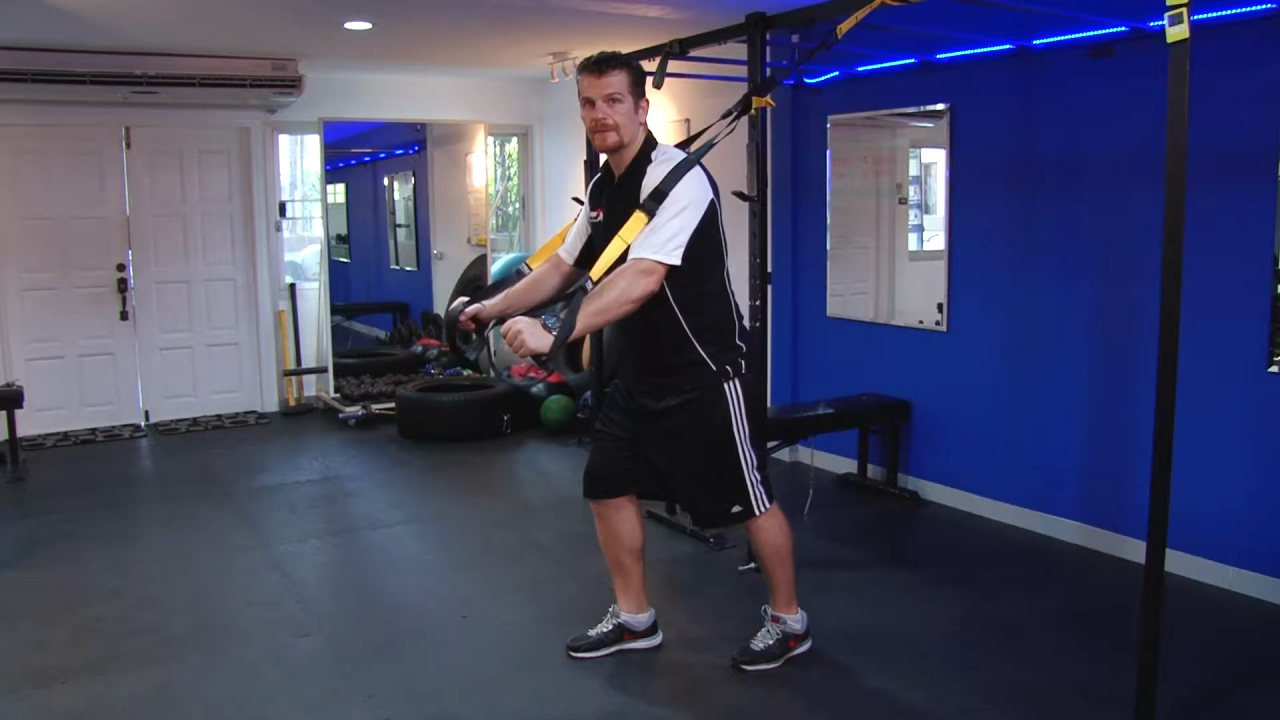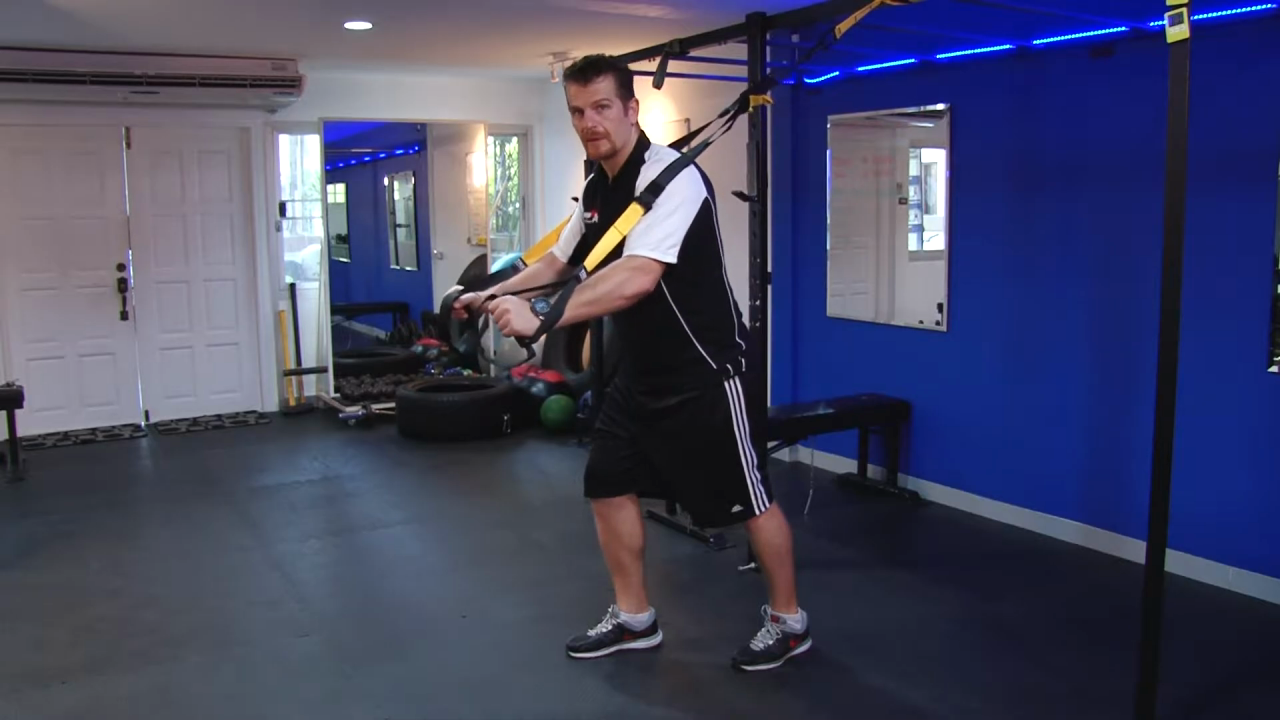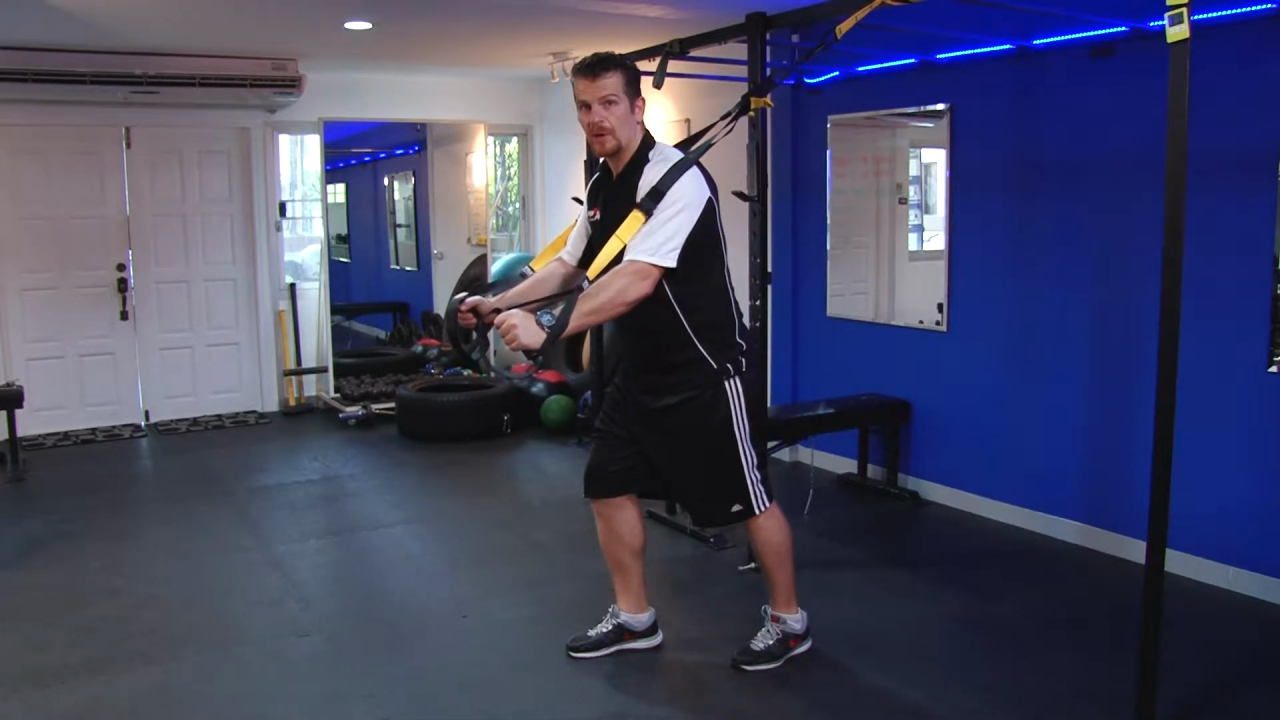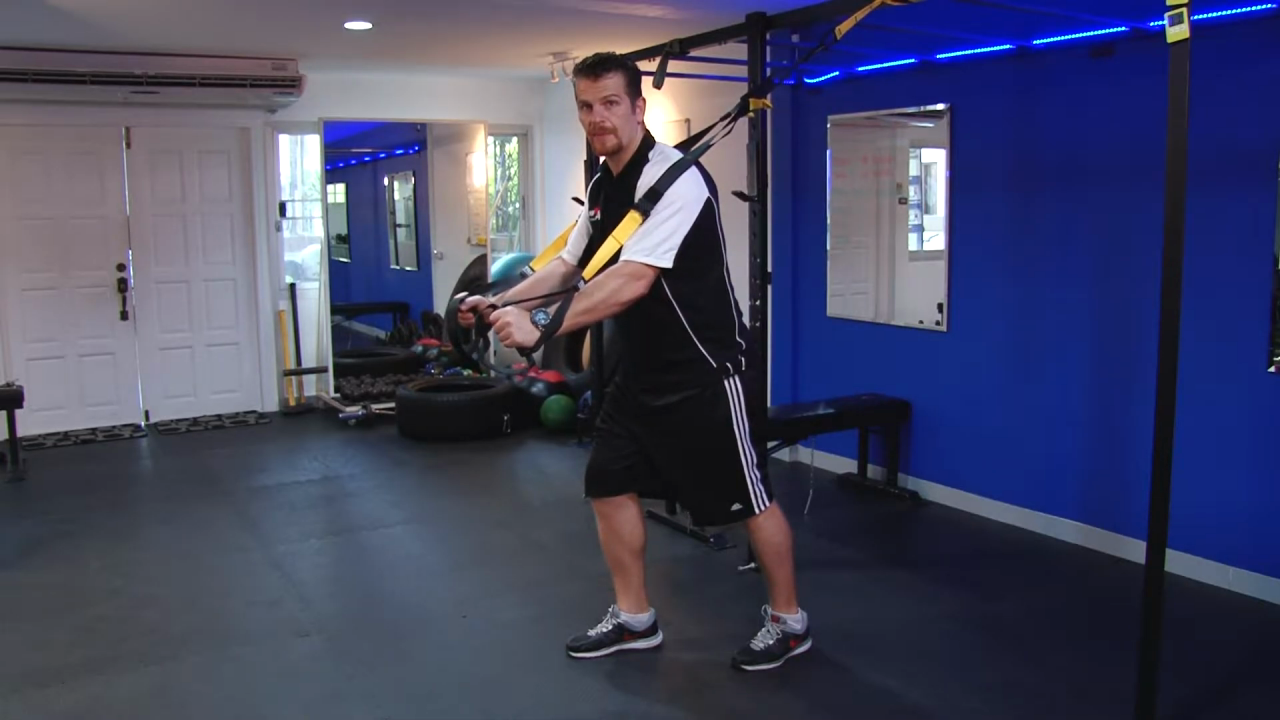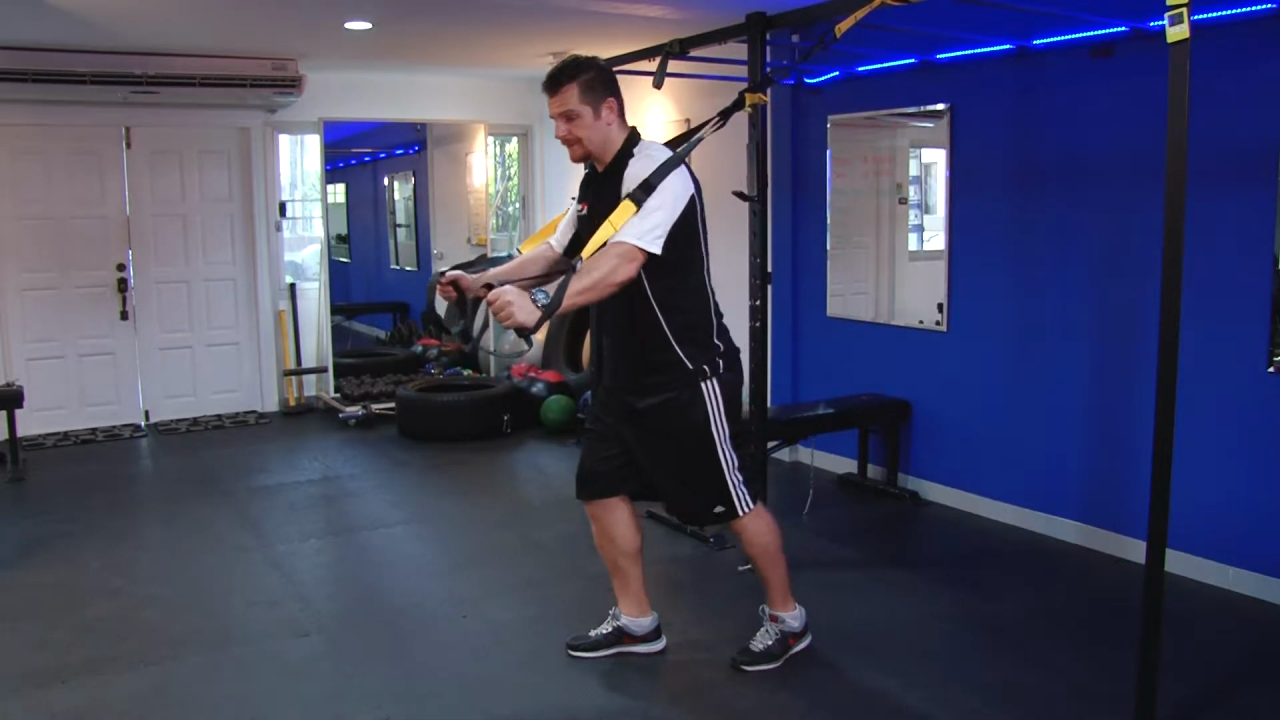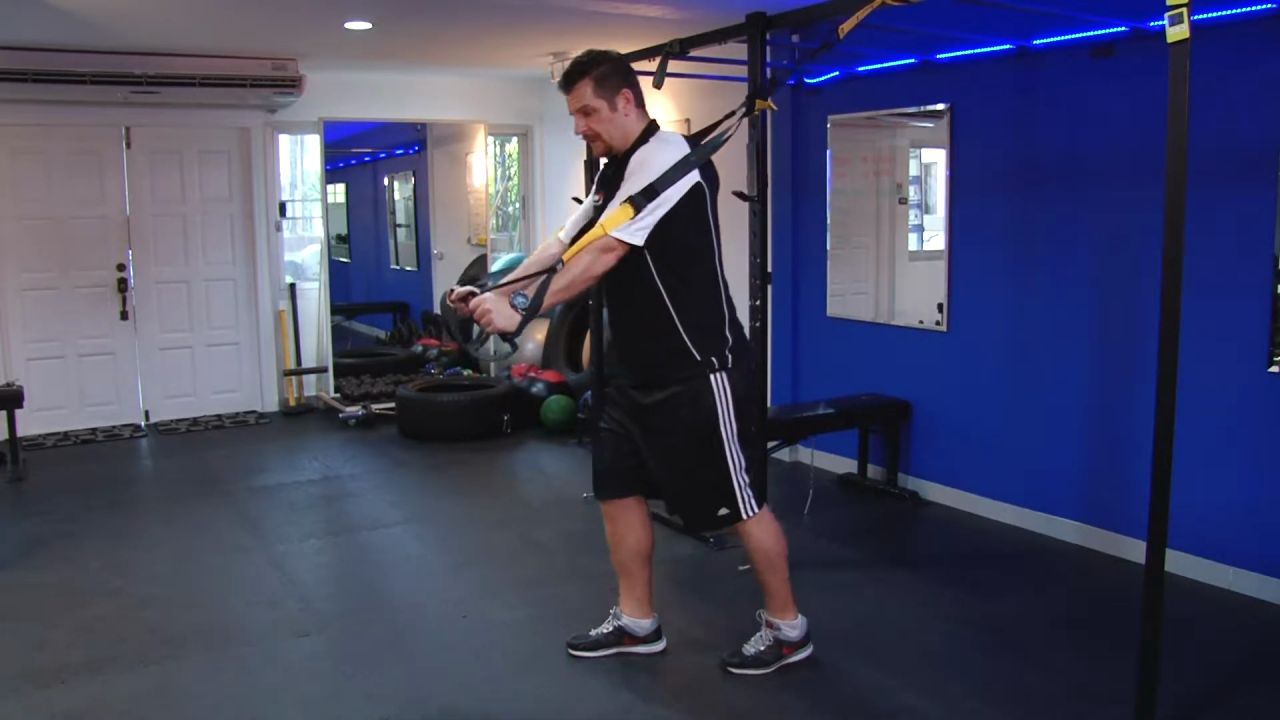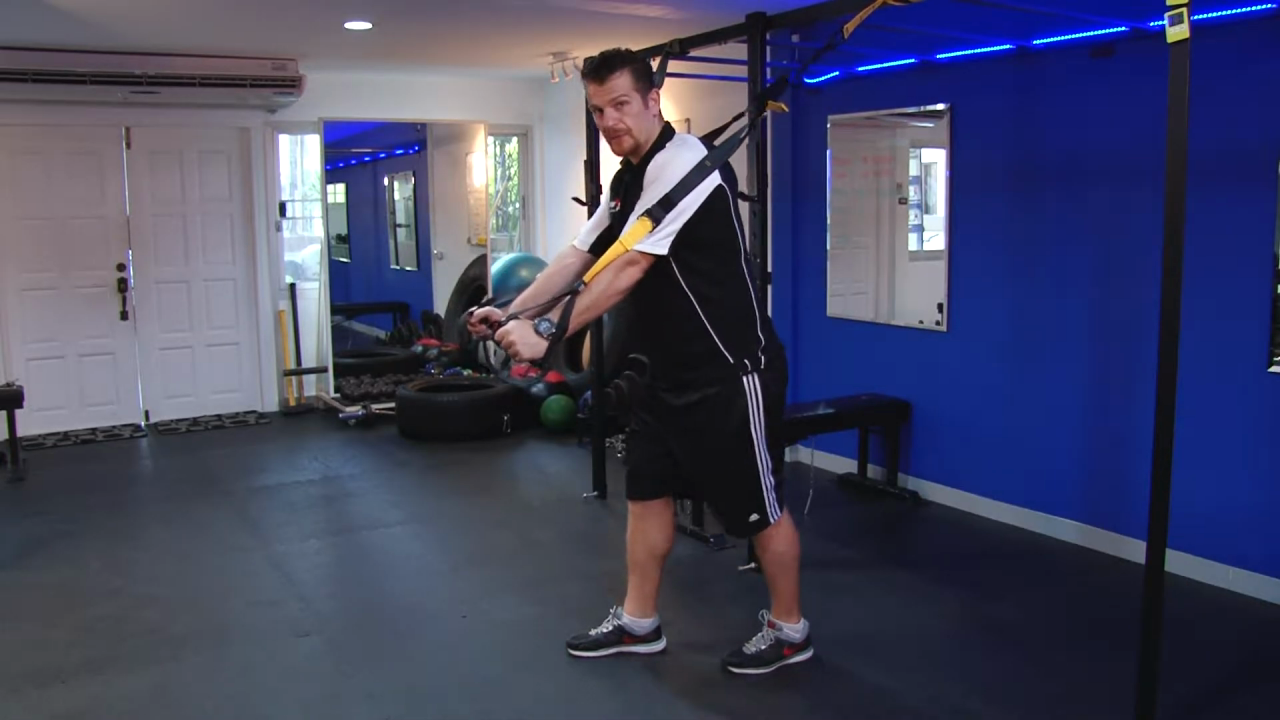
dt=0.7s
person 1, frame 1
left shoulder: (675, 177)
right shoulder: (603, 187)
left elbow: (641, 279)
right elbow: (563, 267)
left wrist: (553, 330)
right wrist: (492, 307)
left hip: (704, 370)
right hip: (643, 369)
left knee: (746, 499)
right knee: (608, 487)
left ankle: (788, 620)
right ankle: (633, 617)
person 1, frame 2
left shoulder: (670, 177)
right shoulder: (597, 189)
left elbow: (637, 277)
right elbow: (558, 262)
left wrist: (541, 316)
right wrist: (491, 296)
left hip: (707, 370)
right hip: (643, 370)
left knee: (748, 499)
right knee: (608, 486)
left ankle: (788, 620)
right ankle: (634, 618)
person 1, frame 3
left shoulder: (673, 177)
right shoulder: (601, 187)
left elbow: (637, 280)
right elbow: (567, 267)
left wrist: (546, 327)
right wrist: (498, 304)
left hip: (705, 370)
right hip: (642, 370)
left knee: (747, 499)
right knee: (608, 486)
left ankle: (788, 620)
right ankle: (634, 618)
person 1, frame 4
left shoulder: (672, 178)
right shoulder: (602, 186)
left elbow: (633, 280)
right elbow: (567, 264)
left wrist: (541, 325)
right wrist: (498, 303)
left hip: (705, 370)
right hip: (643, 369)
left knee: (747, 498)
right knee: (609, 486)
left ankle: (789, 620)
right ankle: (634, 618)
person 1, frame 5
left shoulder: (655, 172)
right shoulder: (595, 182)
left elbow: (622, 265)
right elbow: (554, 252)
left wrist: (539, 306)
right wrist: (482, 282)
left hip: (687, 372)
right hip: (626, 371)
left knee: (731, 500)
right knee: (601, 488)
left ankle: (787, 619)
right ankle: (636, 620)
person 1, frame 6
left shoulder: (664, 158)
right shoulder: (615, 174)
left elbow: (604, 254)
right elbow: (563, 247)
left wrist: (520, 307)
right wrist: (491, 293)
left hip: (700, 370)
right hip: (640, 370)
left knee: (737, 502)
right knee: (618, 490)
left ankle: (787, 627)
right ankle: (637, 622)
person 1, frame 7
left shoulder: (681, 162)
right shoulder: (627, 180)
left elbow: (628, 268)
right elbow: (577, 257)
left wrist: (547, 330)
right wrist: (511, 314)
left hip: (730, 370)
right hip: (671, 371)
left knee: (757, 504)
right knee: (646, 493)
left ankle: (788, 628)
right ankle: (638, 621)
